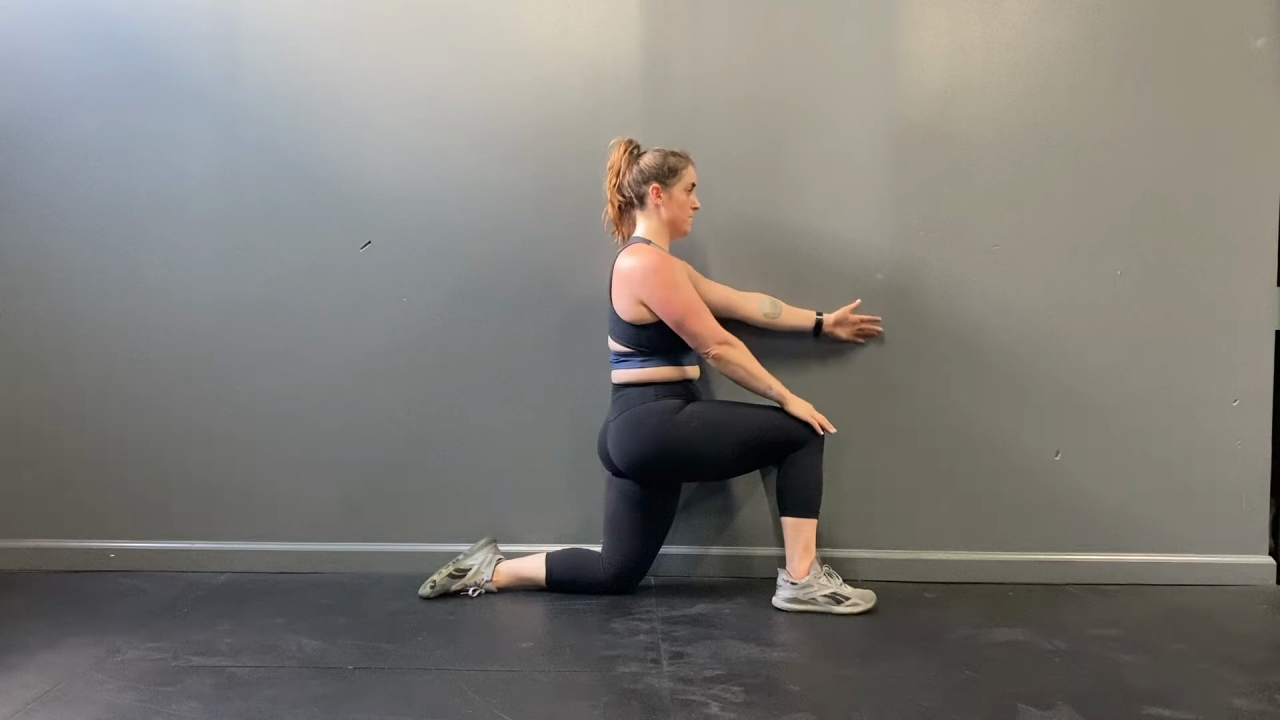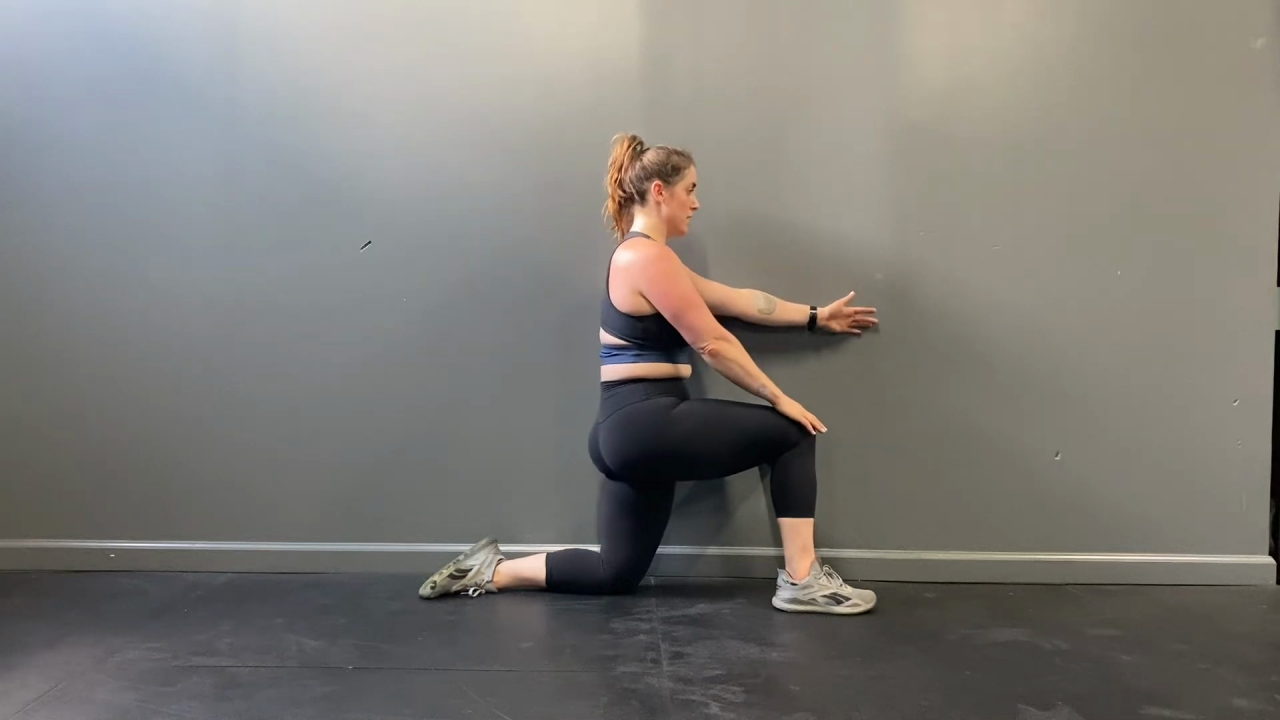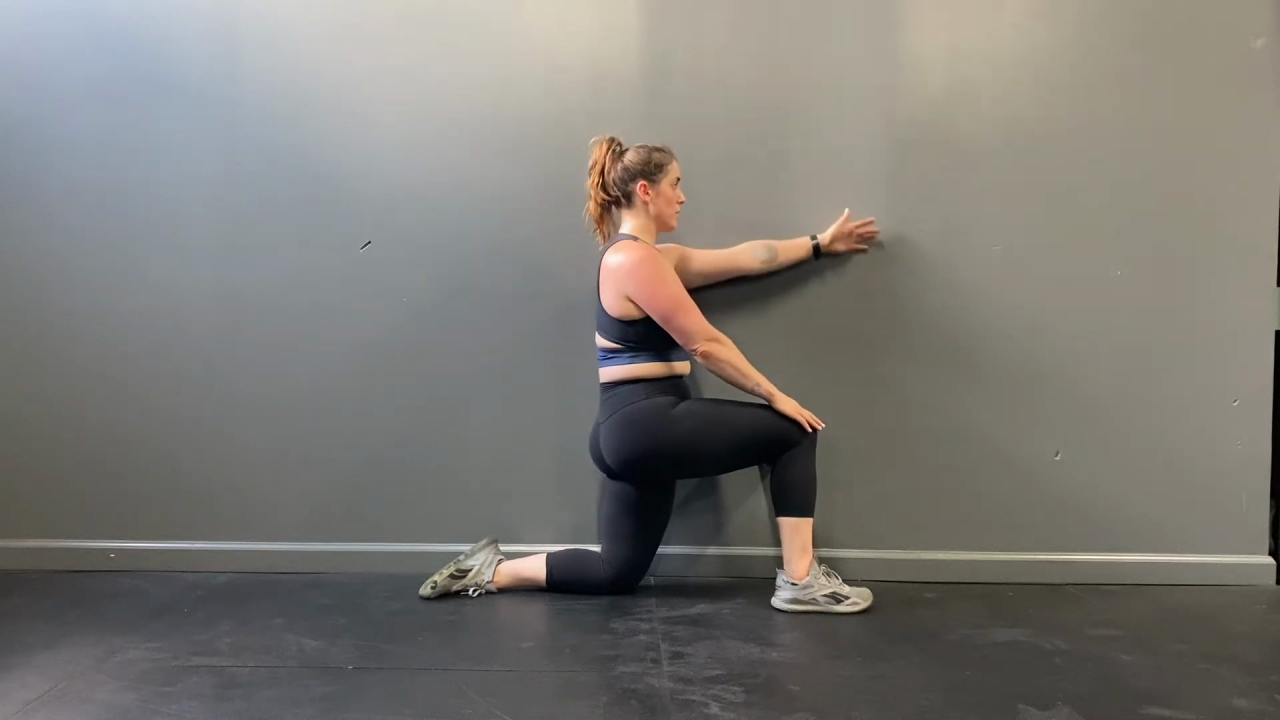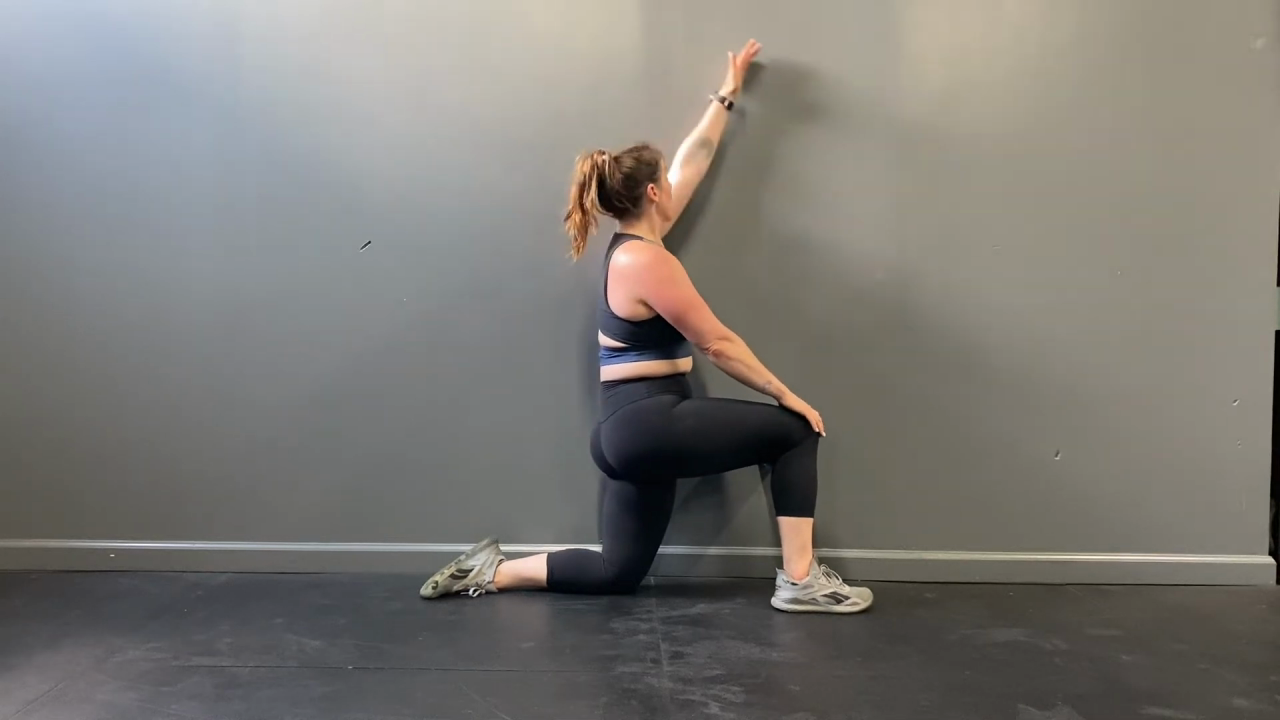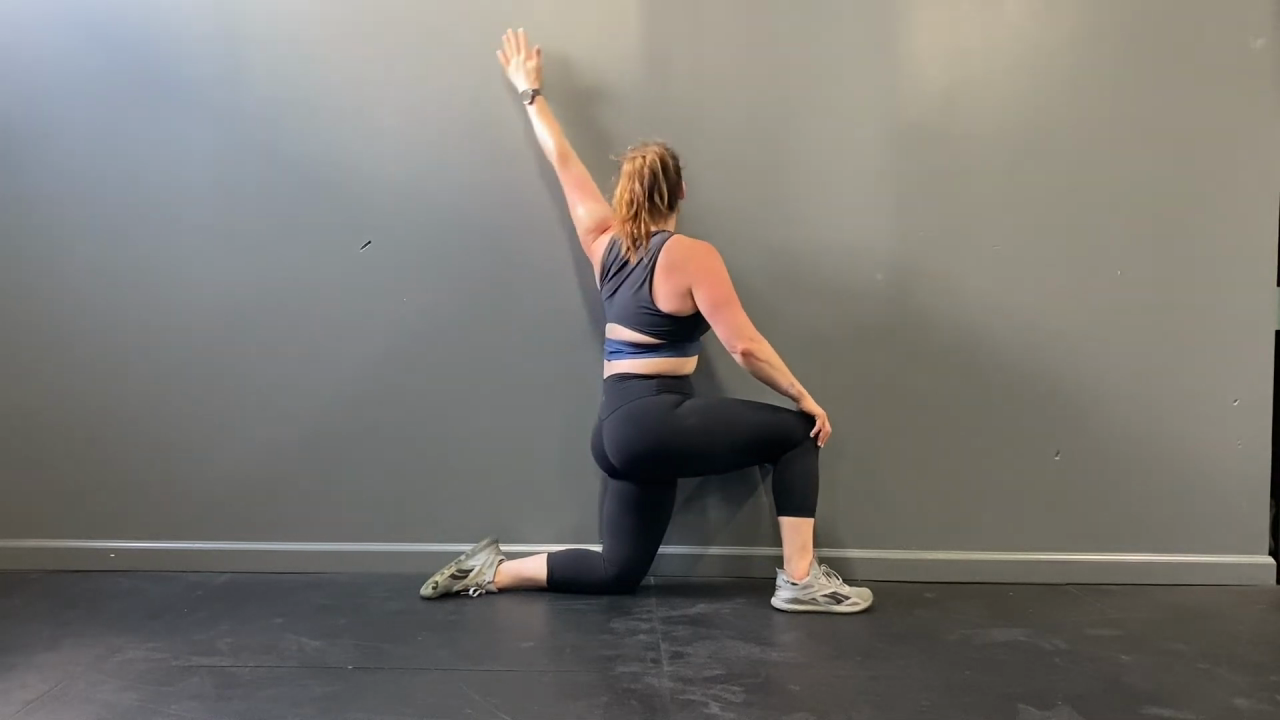
dt=1s
person 1, frame 1
left shoulder: (656, 262)
right shoulder: (648, 264)
left elbow: (741, 302)
right elbow: (717, 348)
left wrist: (822, 323)
right wrist: (788, 399)
left hip: (640, 432)
right hip: (657, 428)
left knee: (616, 572)
right knee: (801, 434)
left ankle: (490, 571)
right ankle: (802, 581)
person 1, frame 2
left shoulder: (643, 256)
right shoulder: (648, 257)
left elbow: (736, 300)
right elbow: (713, 344)
left wrist: (815, 317)
right wrist: (779, 399)
left hip: (631, 430)
right hip: (646, 426)
left knee: (616, 573)
right knee: (792, 433)
left ankle: (490, 570)
right ankle: (802, 581)
person 1, frame 3
left shoulder: (655, 256)
right shoulder: (635, 258)
left elbow: (740, 259)
right elbow: (705, 344)
left wrist: (820, 243)
right wrist: (775, 396)
left hip: (633, 429)
right hip: (646, 425)
left knee: (617, 572)
right knee: (794, 432)
left ankle: (490, 570)
right ankle: (800, 581)
person 1, frame 4
left shoulder: (637, 240)
right shoulder: (645, 260)
left elbow: (694, 158)
right elbow: (717, 343)
left wrist: (728, 93)
right wrist: (785, 394)
left hip: (631, 430)
right hip: (649, 425)
left knee: (618, 572)
right knee: (796, 430)
left ankle: (492, 571)
right ankle: (800, 581)
person 1, frame 5
left shoulder: (604, 240)
right shoulder: (692, 256)
left elbow: (565, 163)
right elbow: (745, 346)
left wrist: (531, 92)
right wrist: (804, 398)
left hip: (622, 428)
right hip: (655, 422)
left knee: (618, 571)
right knee: (797, 432)
left ankle: (490, 570)
right ankle: (801, 580)
